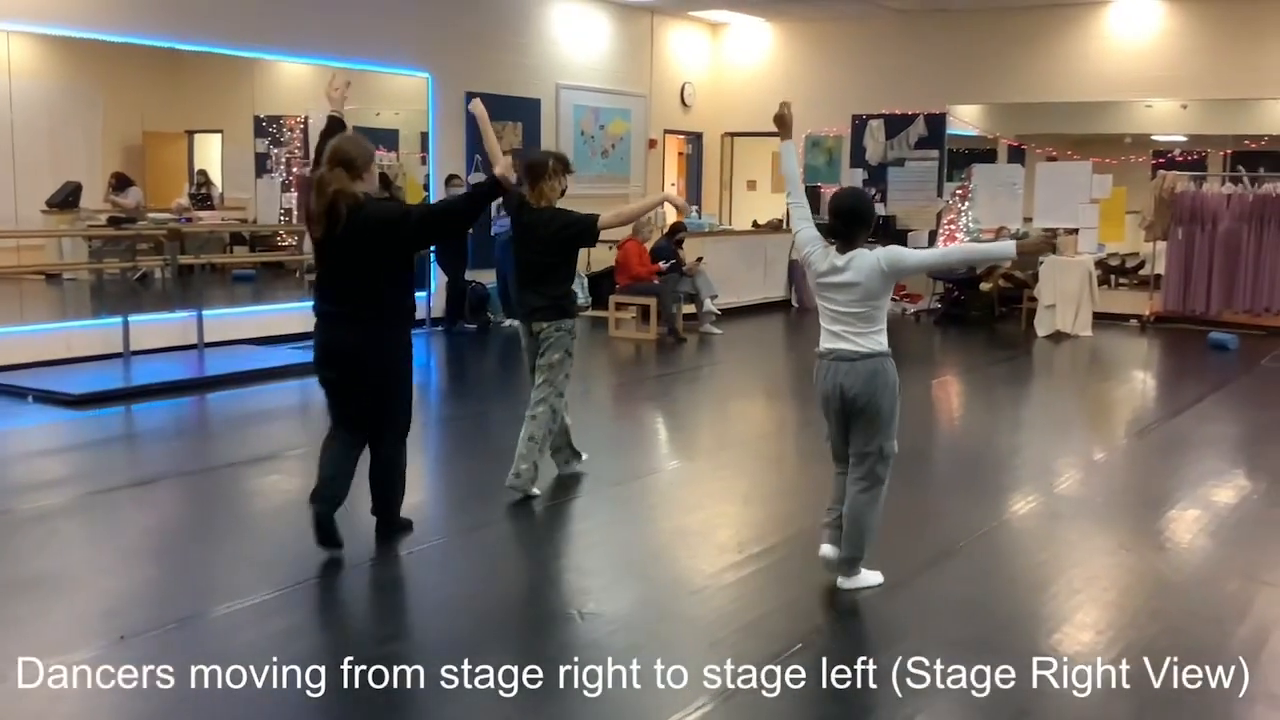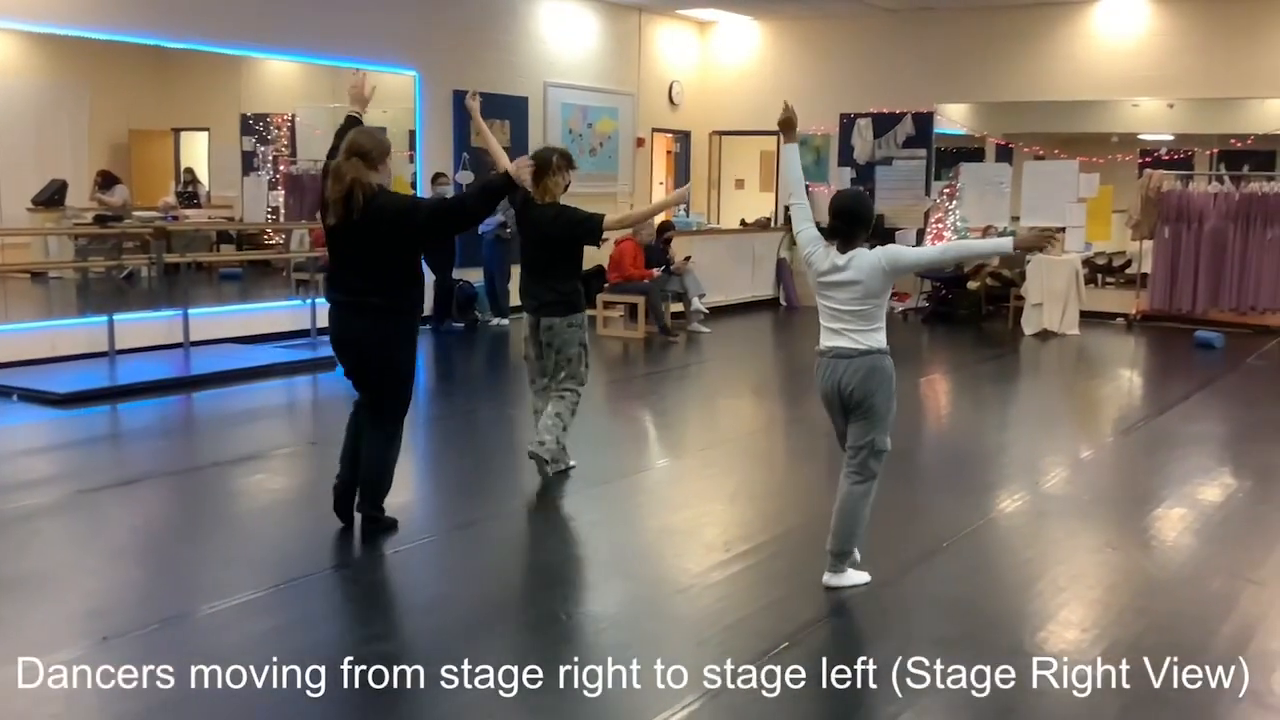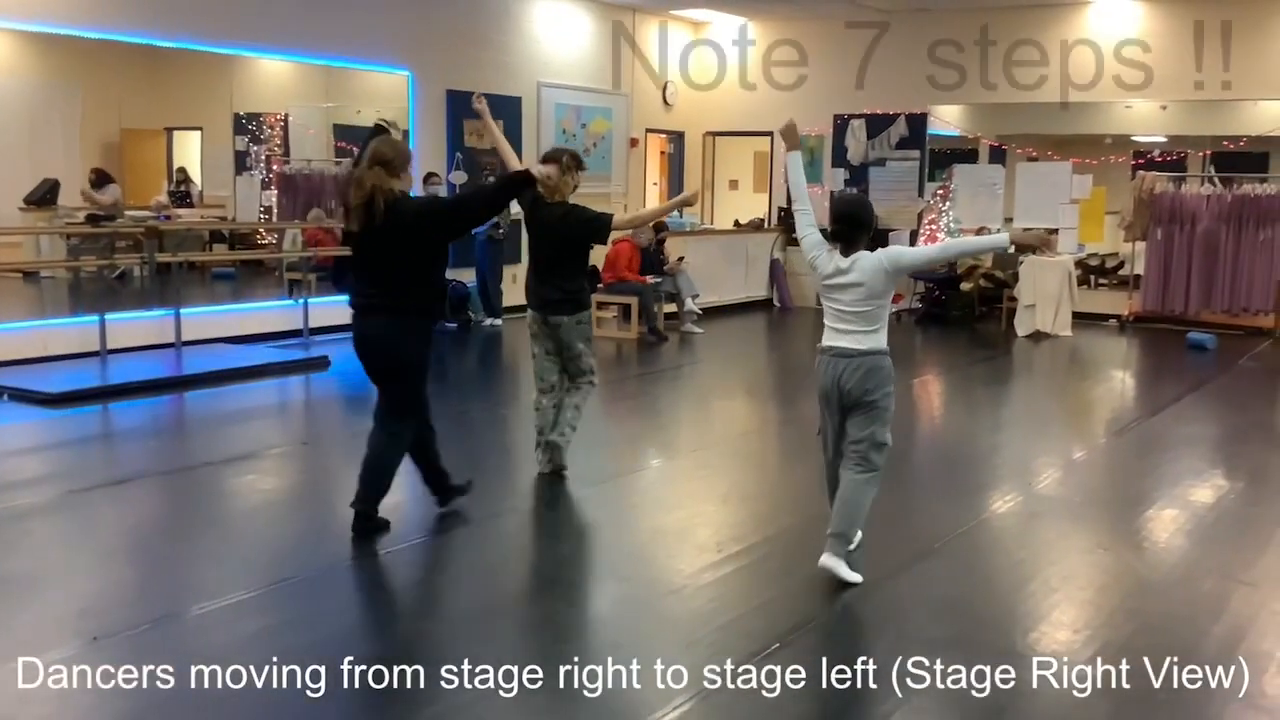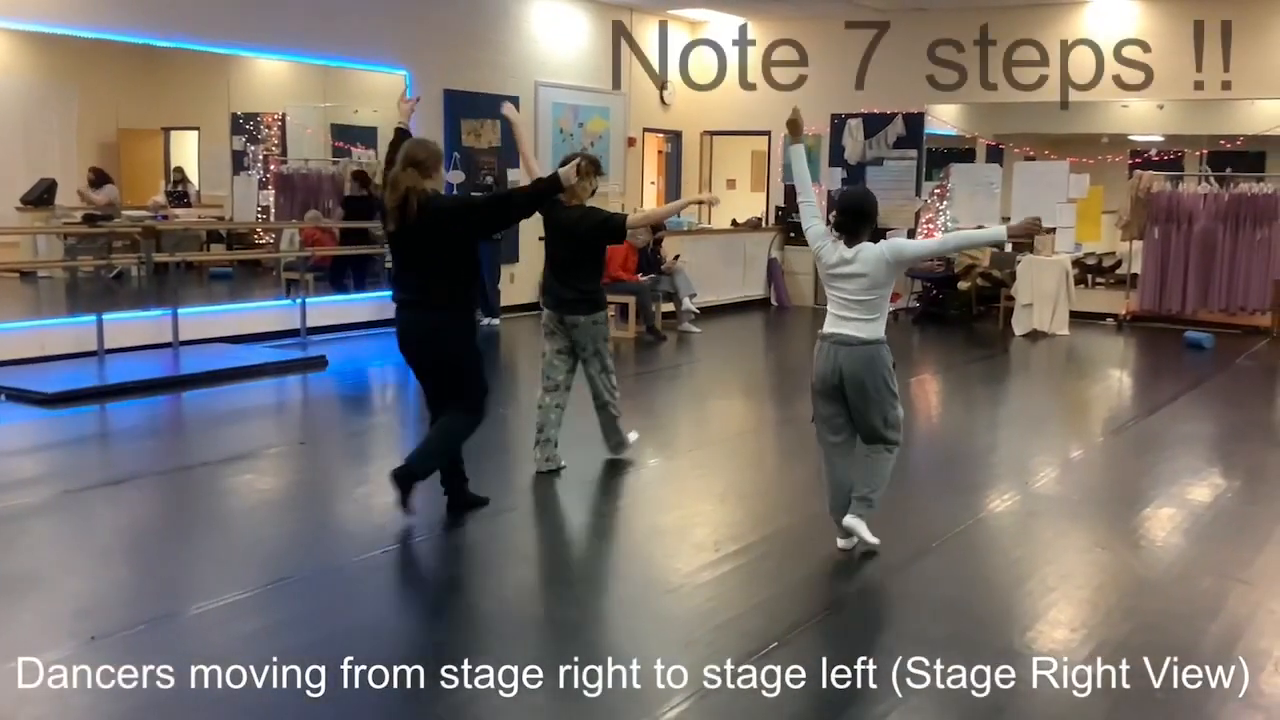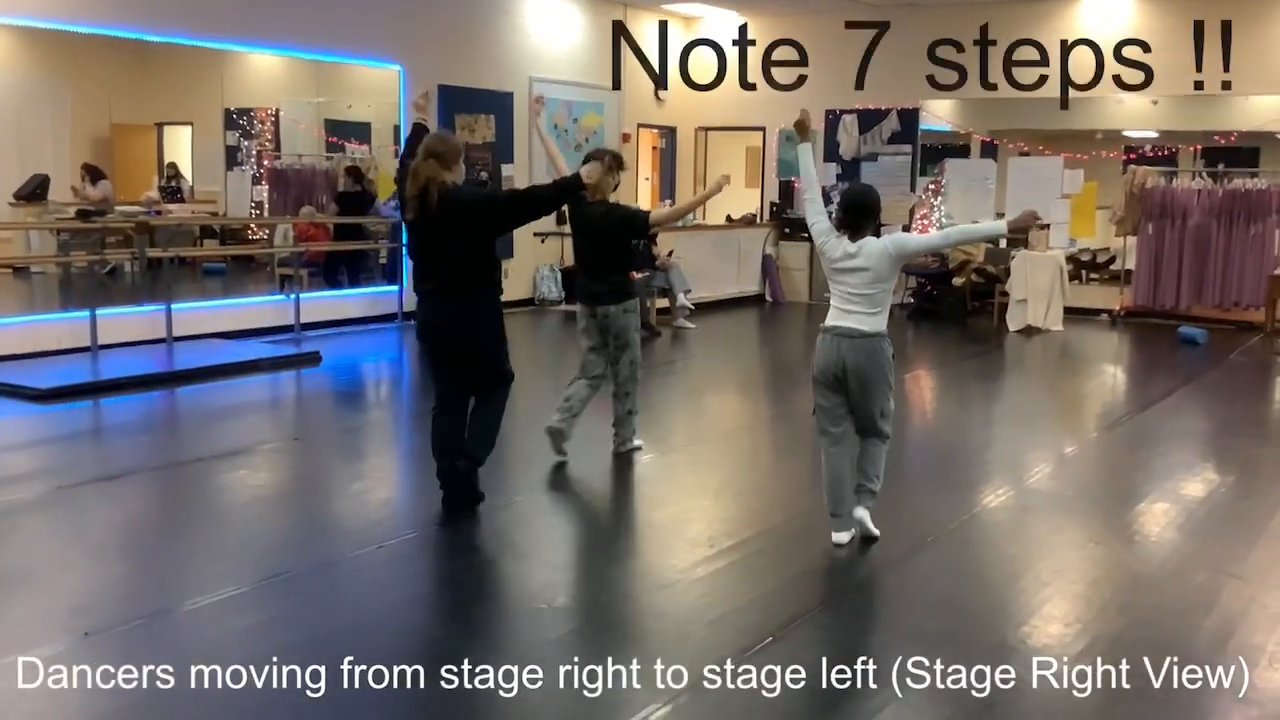
dt=0.3s
person 1, frame 1
left shoulder: (814, 256)
right shoulder: (883, 262)
left elbow: (796, 201)
right elbow: (950, 255)
left wrist: (786, 139)
right wrist: (1017, 249)
left hip: (829, 370)
right hip: (872, 372)
left knee: (844, 463)
right knee: (868, 472)
left ankle: (831, 538)
right ankle: (851, 569)
person 1, frame 2
left shoulder: (815, 256)
right shoulder: (883, 260)
left elbow: (797, 202)
right elbow: (950, 251)
left wrist: (790, 141)
right wrist: (1015, 244)
left hip: (828, 366)
right hip: (870, 368)
left knee: (854, 456)
right knee: (862, 466)
left ankle: (844, 540)
right ankle: (838, 566)
person 1, frame 3
left shoulder: (820, 259)
right shoulder: (886, 262)
left elbow: (802, 209)
right elbow: (953, 249)
left wrist: (793, 150)
right wrist: (1012, 239)
left hip: (829, 363)
right hip: (870, 369)
left knee: (836, 454)
right knee: (863, 461)
left ankle: (845, 531)
right ankle: (835, 549)
person 1, frame 4
left shoulder: (824, 249)
right shoulder: (888, 254)
left elbow: (806, 201)
right elbow: (950, 242)
left wrist: (796, 142)
right wrist: (1009, 232)
left hip: (827, 353)
right hip: (868, 355)
left knee: (835, 443)
right knee: (883, 438)
left ankle: (843, 529)
right ankle: (857, 514)
person 1, frame 5
left shoulder: (828, 245)
right shoulder: (891, 248)
left elbow: (811, 197)
right elbow: (951, 236)
left wrist: (805, 141)
right wrist: (1008, 226)
left hip: (830, 345)
right hip: (870, 348)
left knee: (834, 436)
right knee: (874, 432)
left ankle: (840, 523)
right ankle: (862, 504)
person 2, frame 1
left shoulder: (321, 211)
right shoulder: (387, 219)
left elbow: (324, 158)
right elbow: (450, 214)
left wrist: (334, 115)
right wrist: (494, 184)
left hip: (332, 338)
right hip: (382, 340)
left knee: (346, 426)
right knee: (389, 429)
left ankle: (325, 504)
right ankle: (387, 518)
person 2, frame 2
left shoulder: (335, 201)
right shoulder: (397, 211)
left elbow: (338, 155)
right elbow: (460, 211)
left wrist: (354, 114)
right wrist: (507, 180)
left hip: (345, 323)
right hip: (388, 327)
left knee: (368, 405)
right knee: (385, 416)
left ankle: (346, 489)
right ankle: (371, 512)
person 2, frame 3
left shoulder: (360, 208)
right shoulder: (417, 213)
left elbow: (366, 168)
right elbow: (472, 205)
left wrist: (382, 135)
right wrist: (526, 177)
left hip: (368, 325)
right hip: (402, 328)
left knee: (411, 408)
right knee: (395, 418)
left ankle: (441, 486)
right ankle: (365, 510)
person 2, frame 4
left shoulder: (395, 209)
right shoulder: (451, 211)
left elbow: (394, 165)
right elbow: (507, 205)
left wrist: (402, 127)
right wrist: (555, 182)
left hip: (410, 322)
right hip: (447, 323)
left knee: (443, 404)
right knee: (467, 406)
left ankle: (457, 490)
right ankle: (411, 471)
person 2, frame 5
left shoulder: (414, 201)
right shoulder: (472, 203)
left elbow: (413, 163)
right elbow: (526, 201)
right wrist: (576, 182)
left hip: (432, 314)
right hip: (473, 313)
left knee: (448, 398)
right knee: (494, 387)
left ankle: (452, 486)
right ankle: (467, 465)
person 3, frame 1
left shoulder: (519, 210)
right shoulder: (563, 223)
left elbow: (498, 160)
right elbow: (618, 217)
left wrist: (482, 117)
right wrist: (663, 198)
left hip: (530, 316)
right hip: (557, 317)
left knee: (549, 387)
right knee: (546, 395)
left ankle: (566, 456)
right ankle: (522, 474)
person 3, frame 2
left shoulder: (523, 207)
right shoulder: (569, 219)
right elbow: (623, 221)
right wrist: (670, 201)
left hip: (534, 312)
right hip: (565, 314)
left knee: (542, 386)
right knee: (568, 387)
left ankle: (555, 455)
right ankle: (545, 444)
person 3, frame 3
left shoulder: (532, 206)
right shoulder: (577, 218)
left elbow: (511, 162)
right elbow: (631, 221)
left wrist: (487, 118)
right wrist: (676, 203)
left hip: (539, 311)
right hip: (572, 312)
left knee: (546, 384)
right knee: (581, 378)
left ankle: (546, 456)
right ankle: (559, 437)
person 3, frame 4
left shoulder: (551, 210)
right shoulder: (596, 220)
left elbow: (530, 166)
right elbow: (645, 219)
left wrist: (515, 122)
right wrist: (689, 201)
left hip: (553, 311)
right hip: (588, 313)
left knee: (553, 383)
right knee: (602, 380)
left ankle: (545, 454)
right ankle: (616, 442)
person 3, frame 5
left shoulder: (577, 206)
right shoulder: (619, 216)
left elbow: (557, 163)
right elbow: (667, 216)
left wrist: (537, 120)
right wrist: (708, 193)
left hip: (588, 304)
right hip: (619, 304)
left knee: (591, 372)
right knee: (625, 372)
left ankle: (561, 422)
right ankle: (624, 438)
